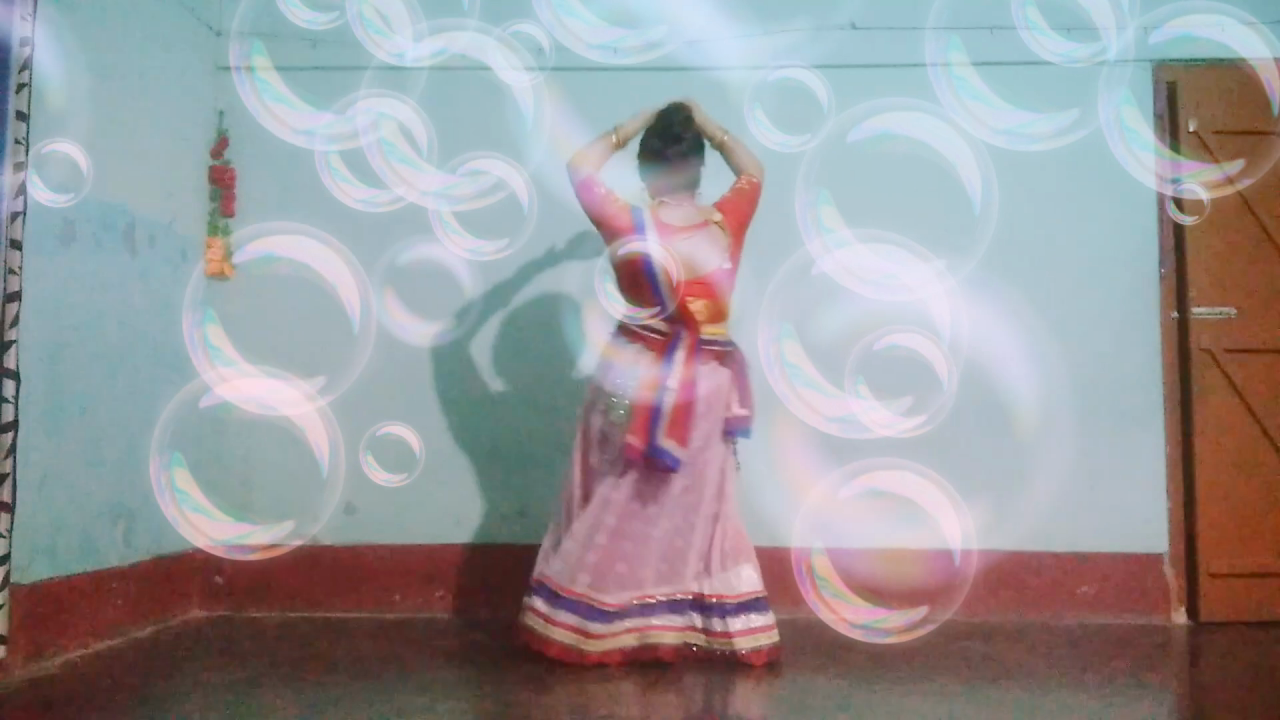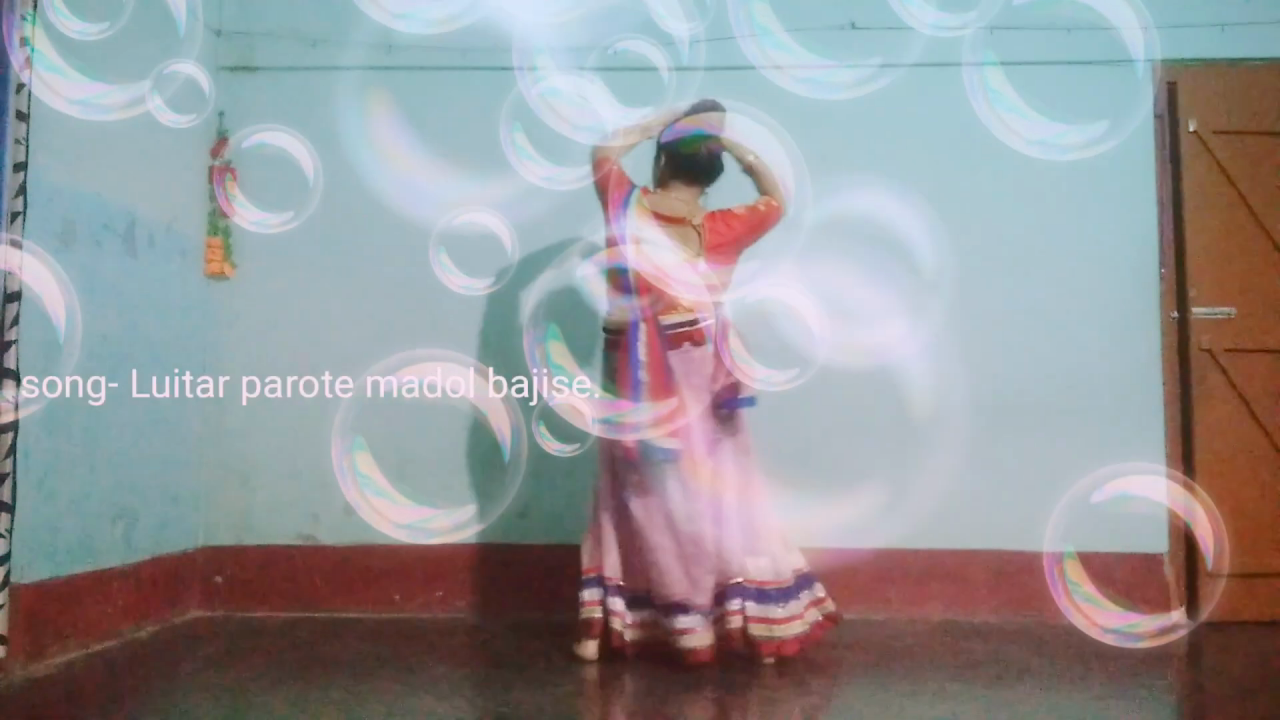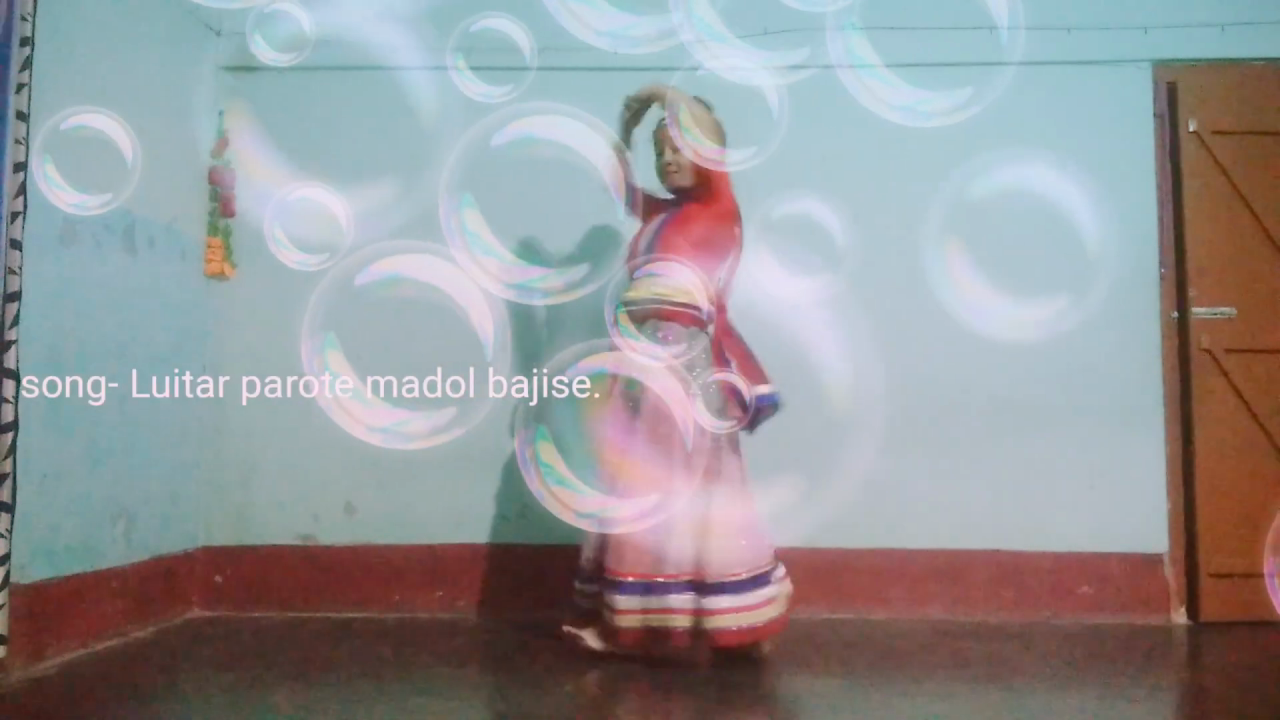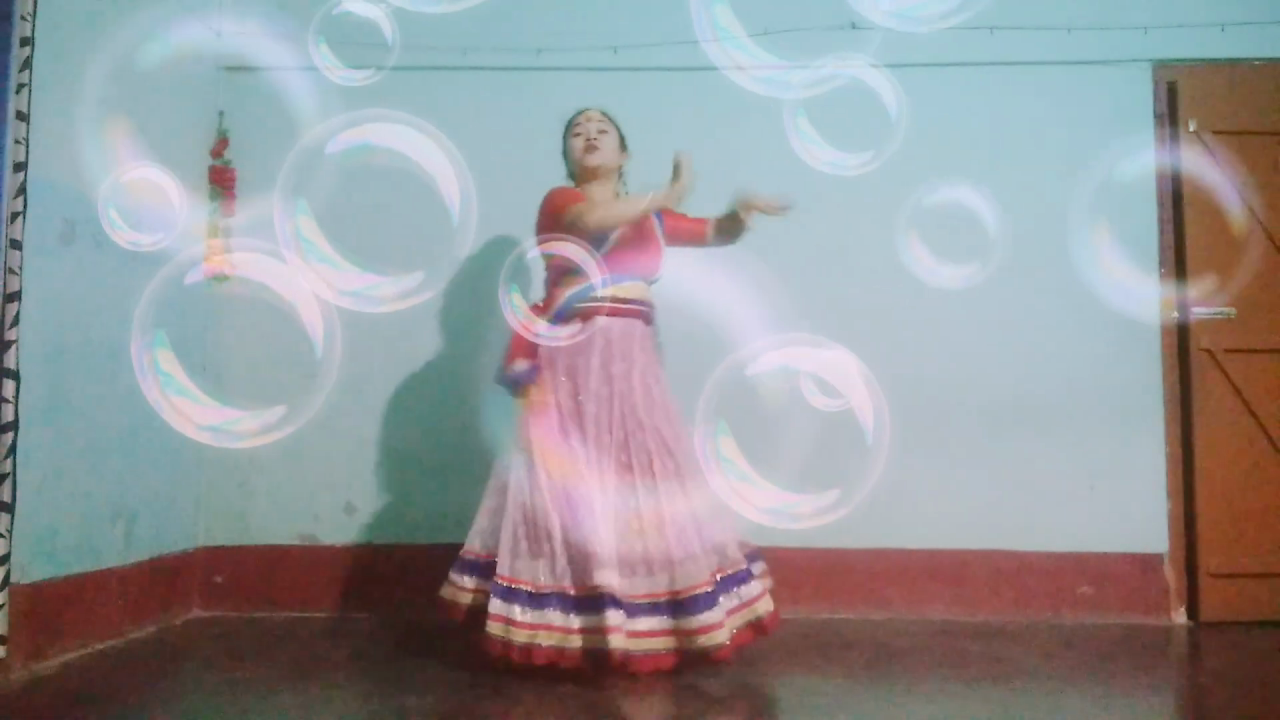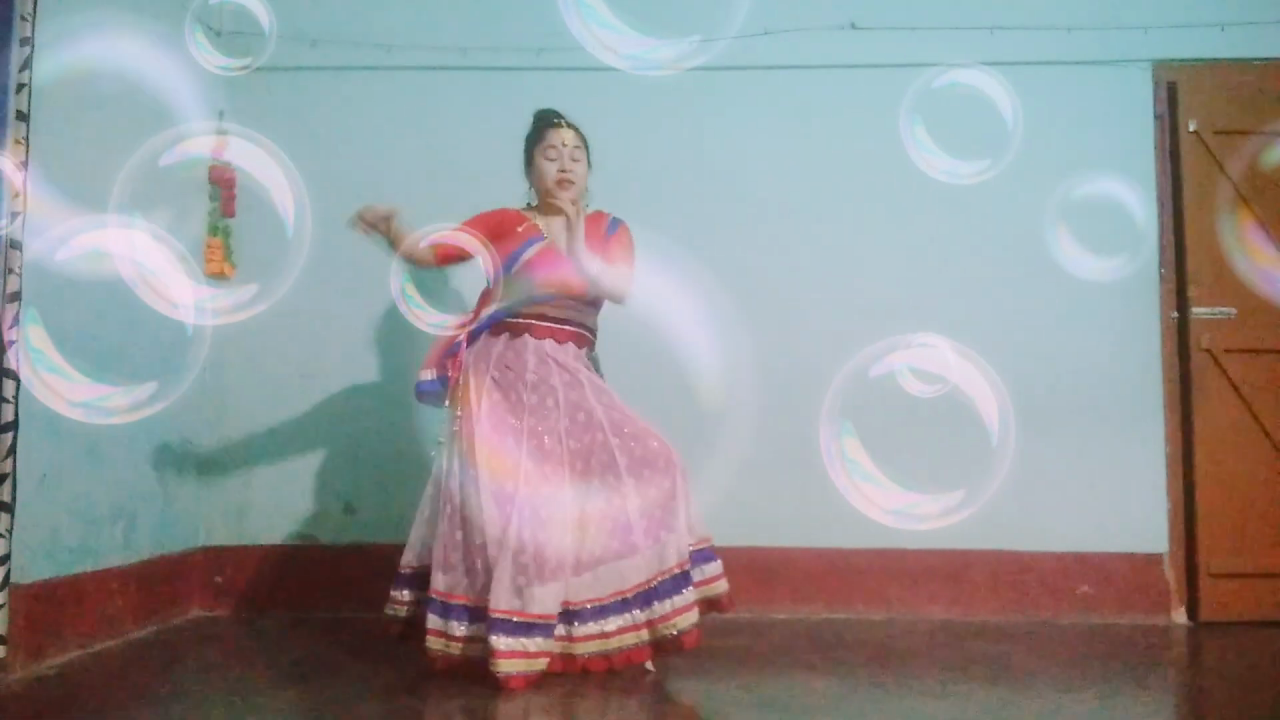
dt=1s
person 1, frame 1
left shoulder: (630, 228)
right shoulder: (726, 223)
left elbow: (577, 166)
right elbow: (754, 170)
left wrist: (633, 127)
right wrist: (706, 126)
left hip: (632, 380)
right hip: (702, 388)
left knee: (608, 508)
right knee: (701, 509)
left ankle: (580, 629)
right ankle: (745, 635)
person 1, frame 2
left shoulder: (623, 206)
right shoulder: (721, 231)
left elbow: (603, 153)
right elbow: (779, 199)
left wrist: (663, 123)
right wrist: (735, 144)
left hip: (632, 377)
right hip: (699, 378)
left knee: (630, 500)
right knee: (722, 497)
left ankle: (599, 630)
right ankle: (765, 627)
person 1, frame 3
left shoulder: (715, 200)
right shoulder: (668, 210)
left elbow: (704, 126)
right elbow: (629, 183)
left wrist: (660, 95)
right wrist: (627, 128)
left hip: (675, 359)
left knee: (656, 487)
right knee: (693, 487)
left ankle: (631, 622)
right ankle: (727, 617)
person 1, frame 4
left shoulder: (651, 218)
right shoulder: (563, 201)
left elbow: (717, 233)
right elbow: (595, 222)
left wrist: (742, 211)
right wrist: (669, 197)
left hip: (634, 361)
right hip: (566, 360)
left knee: (651, 476)
right knee: (558, 481)
right ankle: (544, 626)
person 1, frame 5
left shoulder: (607, 230)
right shoulder: (501, 223)
left elbow: (620, 288)
right elbow: (428, 251)
left wrist: (576, 242)
right wrist: (391, 228)
left hip: (568, 375)
right hip: (500, 371)
left knee: (641, 466)
right knee: (501, 493)
left ankle: (615, 631)
right ankle: (508, 639)
